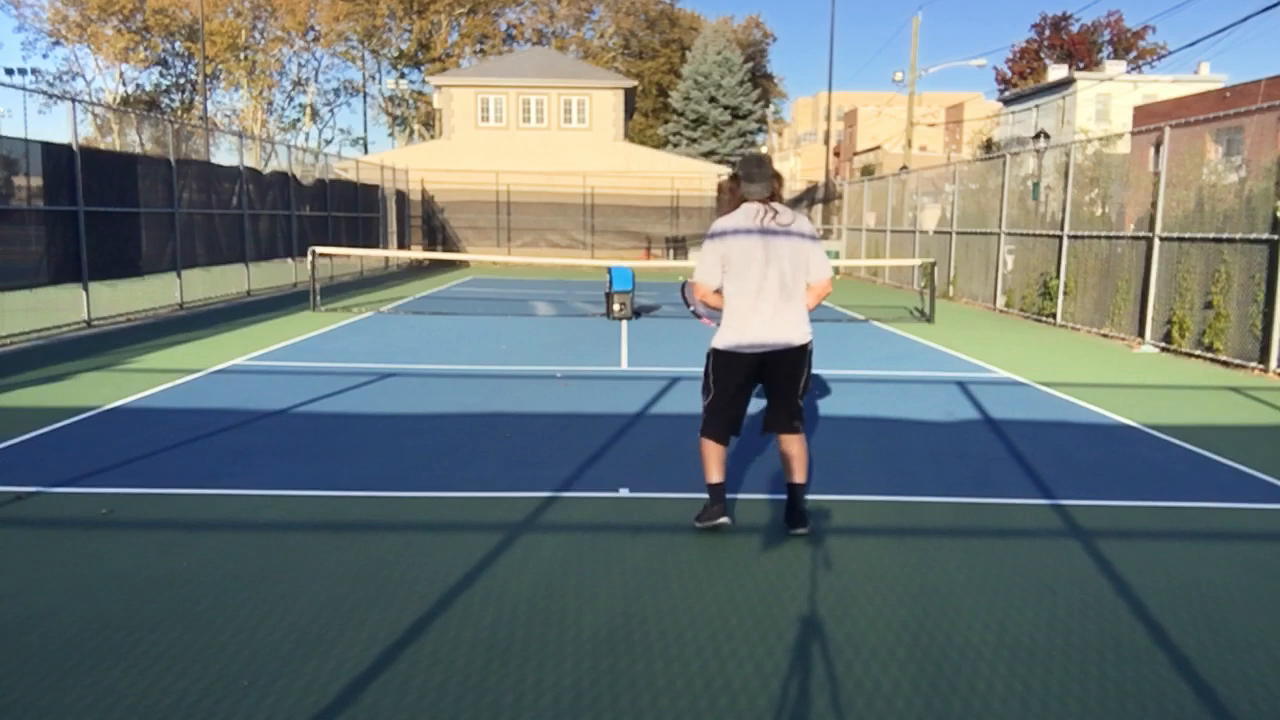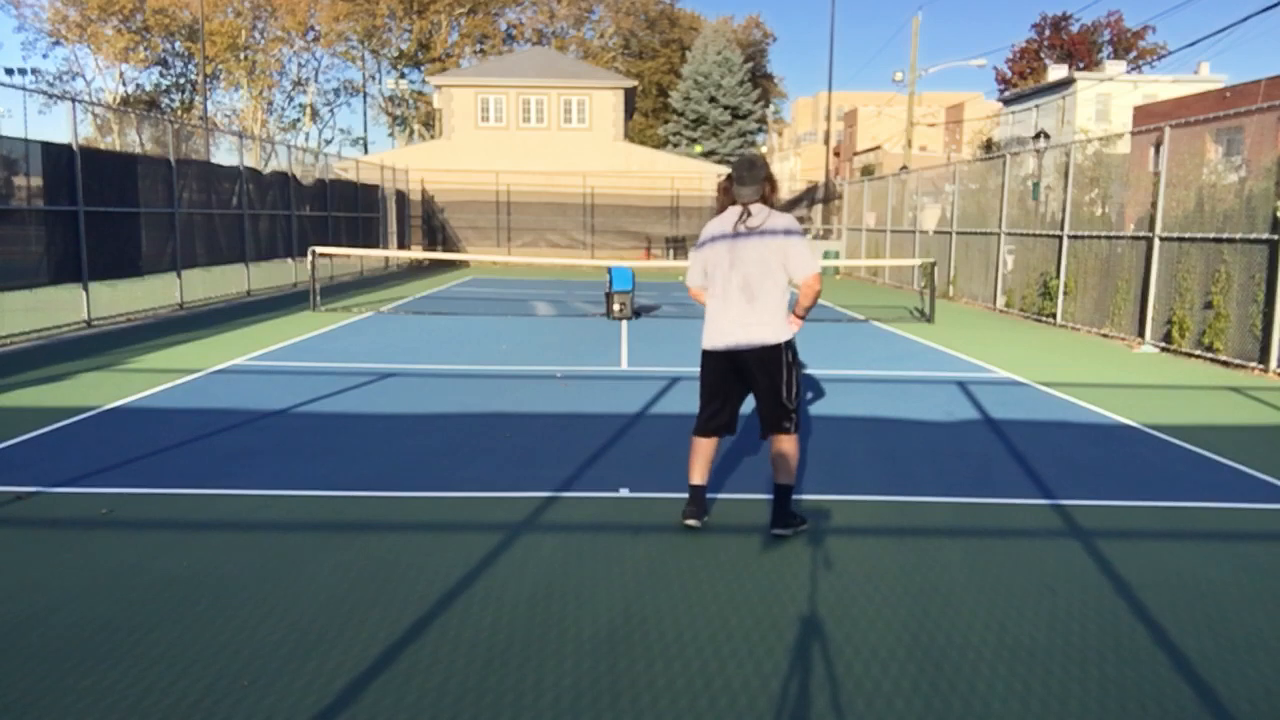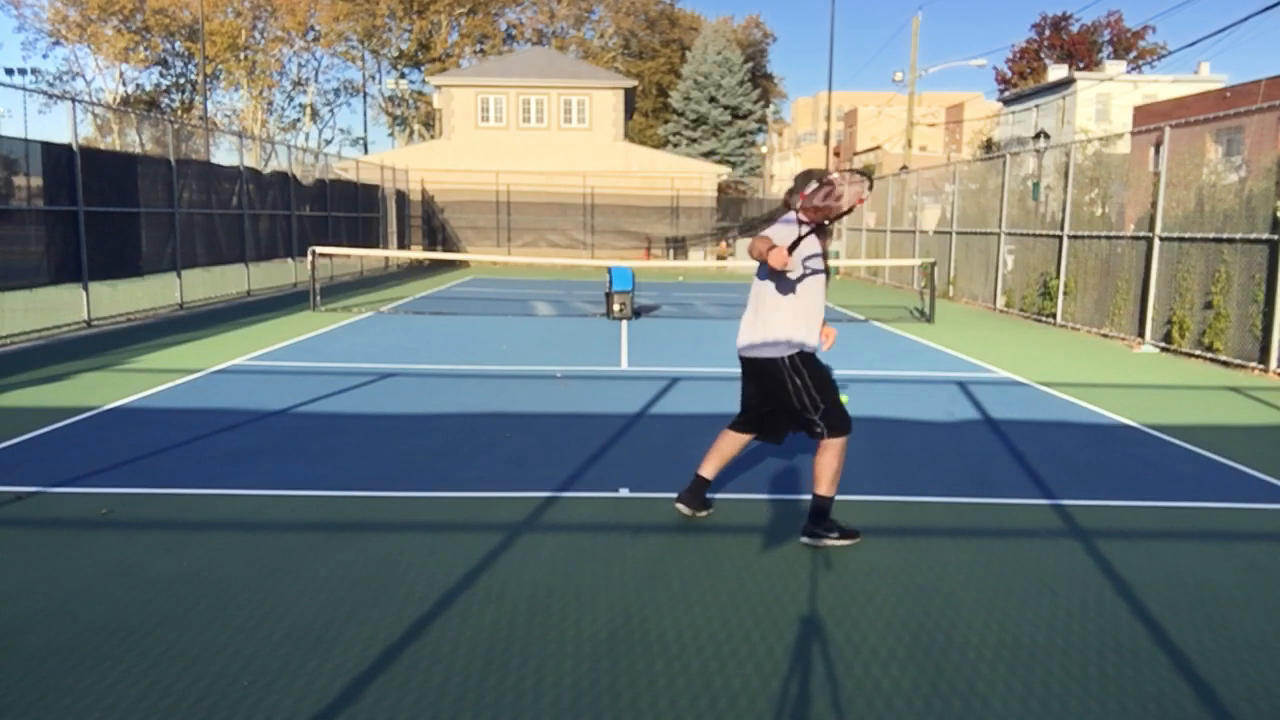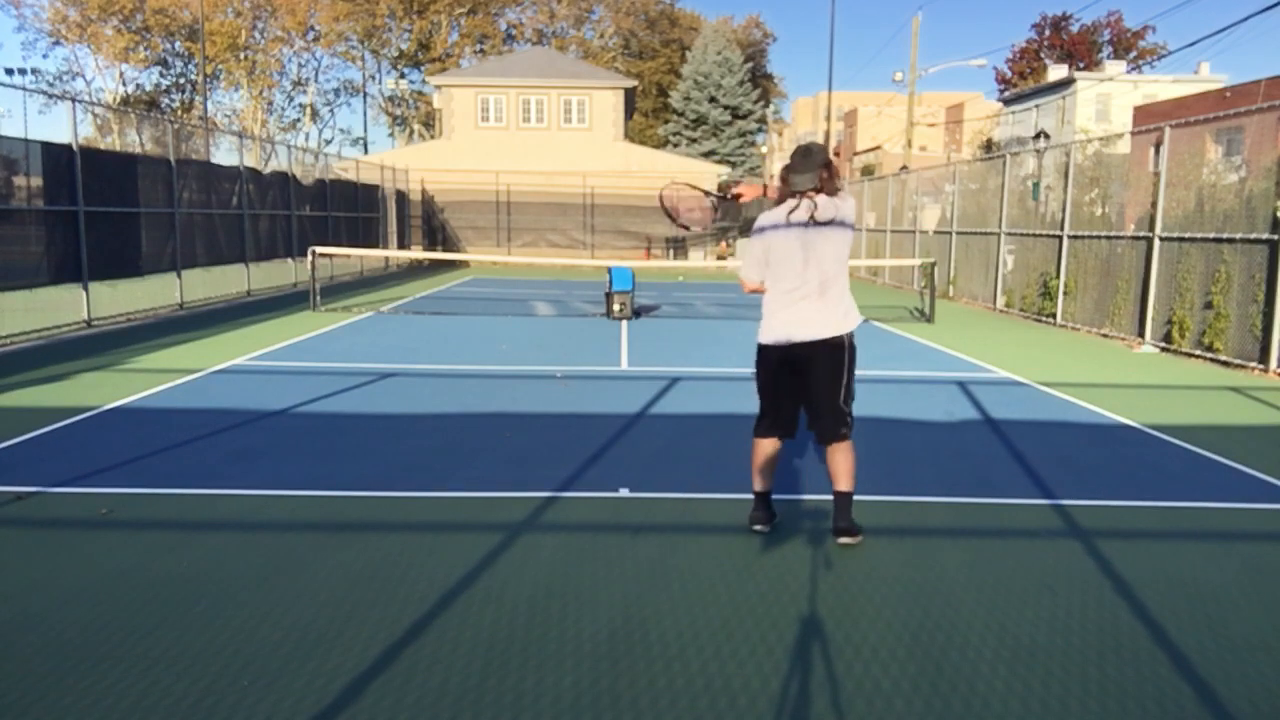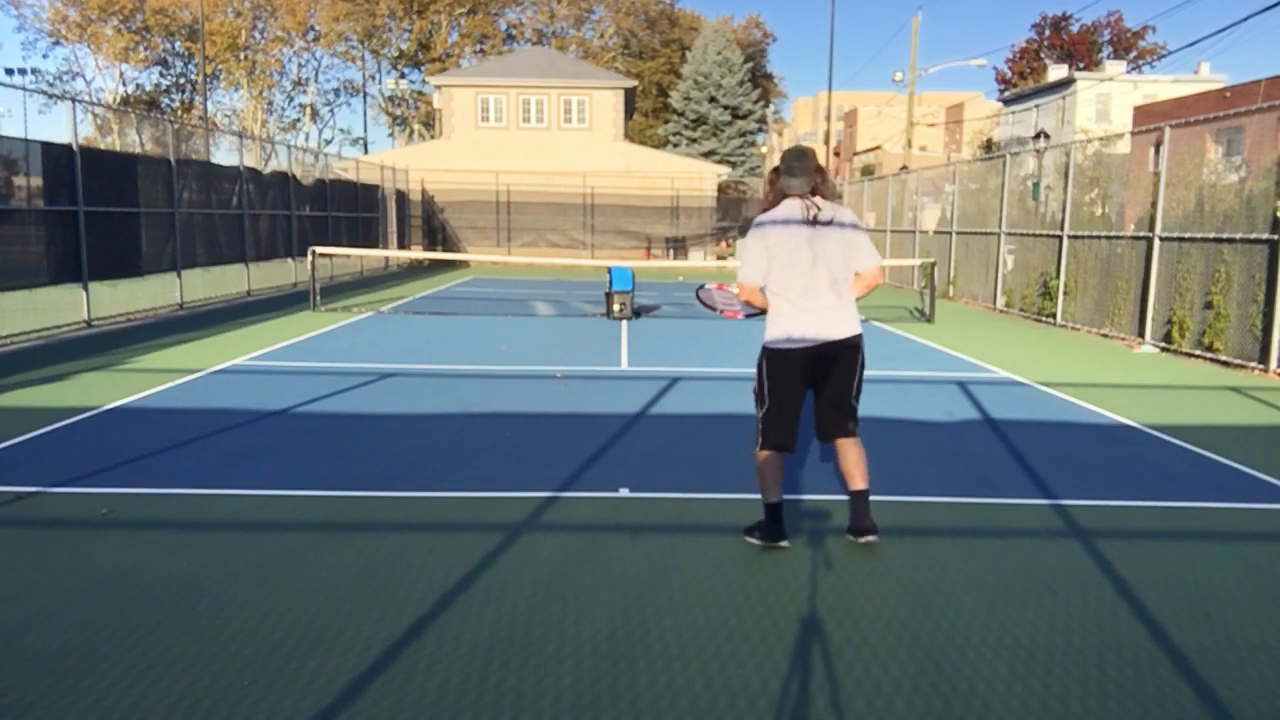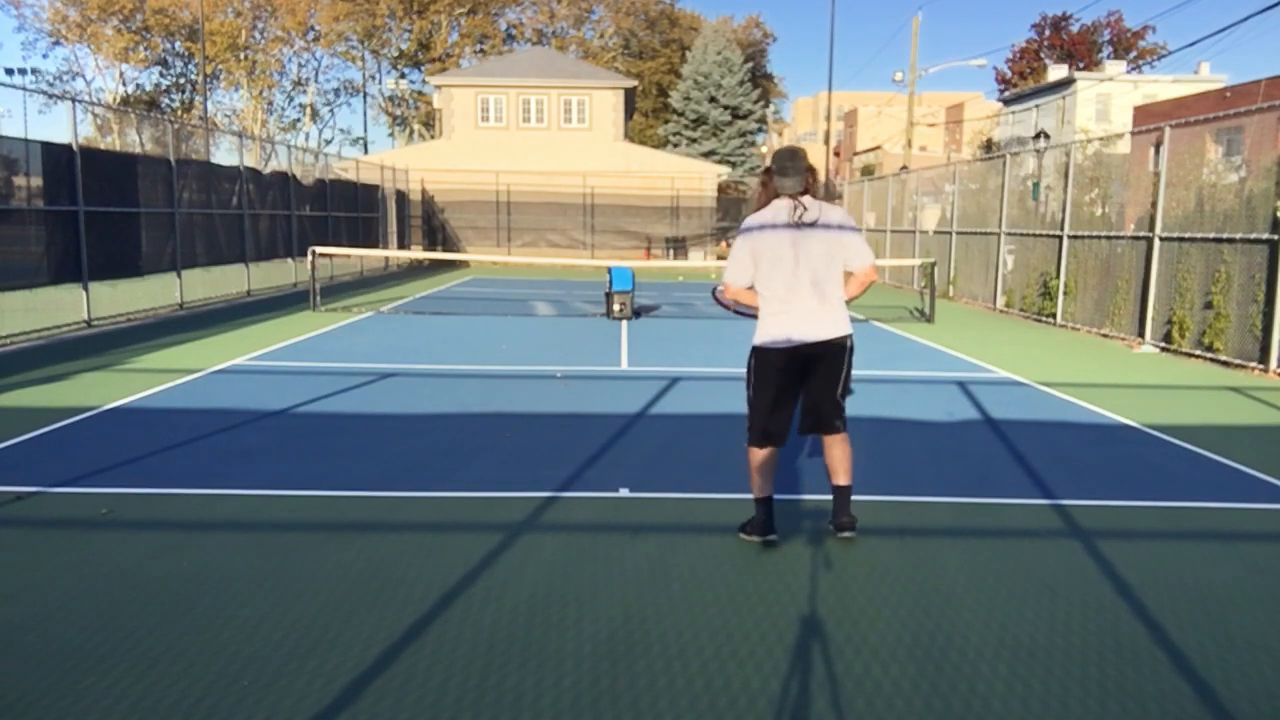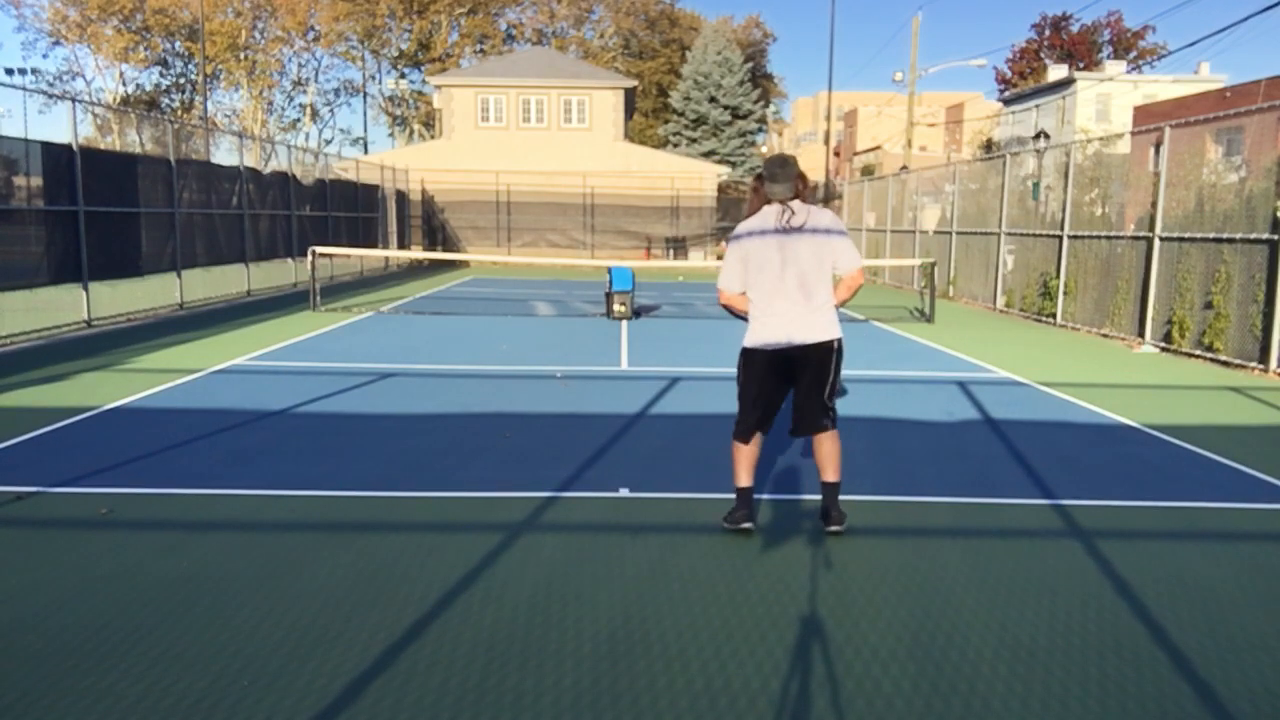
dt=0.7s
person 1, frame 1
left shoulder: (724, 227)
right shoulder: (801, 225)
left elbow: (702, 292)
right elbow: (823, 285)
left hip: (736, 345)
right hip: (792, 343)
left knee: (714, 426)
right knee: (790, 426)
left ankle: (717, 503)
right ankle: (796, 510)
person 1, frame 2
left shoulder: (711, 230)
right shoulder: (784, 224)
left elbow: (696, 289)
right elbow: (812, 283)
right wrist: (797, 314)
left hip: (719, 343)
right hip: (770, 342)
left knee: (708, 425)
right knee: (784, 427)
left ankle: (695, 504)
right ankle: (782, 513)
person 1, frame 3
left shoulder: (804, 233)
right shoulder: (791, 225)
right elbow: (757, 245)
left wrist: (820, 323)
right wrist: (771, 254)
left hip: (756, 349)
right hip: (784, 353)
left knee: (745, 423)
right knee: (834, 429)
left ankle: (694, 493)
right ankle: (819, 523)
person 1, frame 4
left shoulder: (767, 221)
right shoulder: (844, 209)
left elbow: (749, 283)
right wrist: (766, 190)
left hip: (776, 339)
right hip: (830, 338)
left knee: (769, 425)
right knee: (836, 430)
left ankle: (761, 508)
right ankle: (843, 518)
person 1, frame 5
left shoulder: (766, 225)
right shoulder: (844, 219)
left elbow: (747, 291)
right elbow: (873, 275)
left hip: (787, 345)
right hip: (842, 339)
left knee: (769, 437)
right knee: (845, 429)
left ankle: (773, 524)
right ankle: (862, 519)
person 1, frame 6
left shoulder: (755, 225)
right shoulder: (836, 218)
left elbow: (732, 288)
right elbow: (867, 272)
left hip: (775, 343)
right hip: (831, 338)
left knee: (762, 434)
right knee: (832, 425)
left ankle: (763, 519)
right ankle: (843, 514)
person 1, frame 7
left shoulder: (746, 231)
right shoulder: (826, 221)
left elbow: (727, 295)
right elbow: (854, 276)
right wrist: (827, 304)
left hip: (764, 345)
right hip: (820, 340)
left knee: (749, 427)
right knee: (822, 423)
left ankle: (744, 507)
right ankle: (831, 508)
